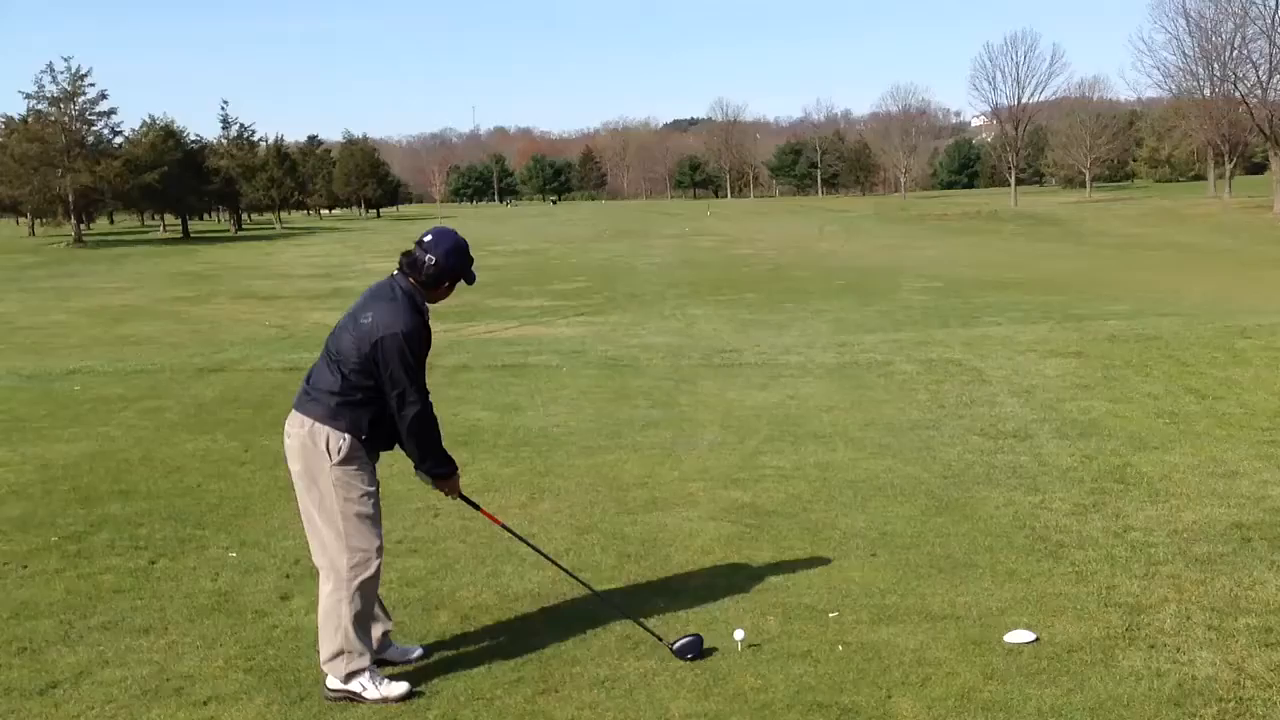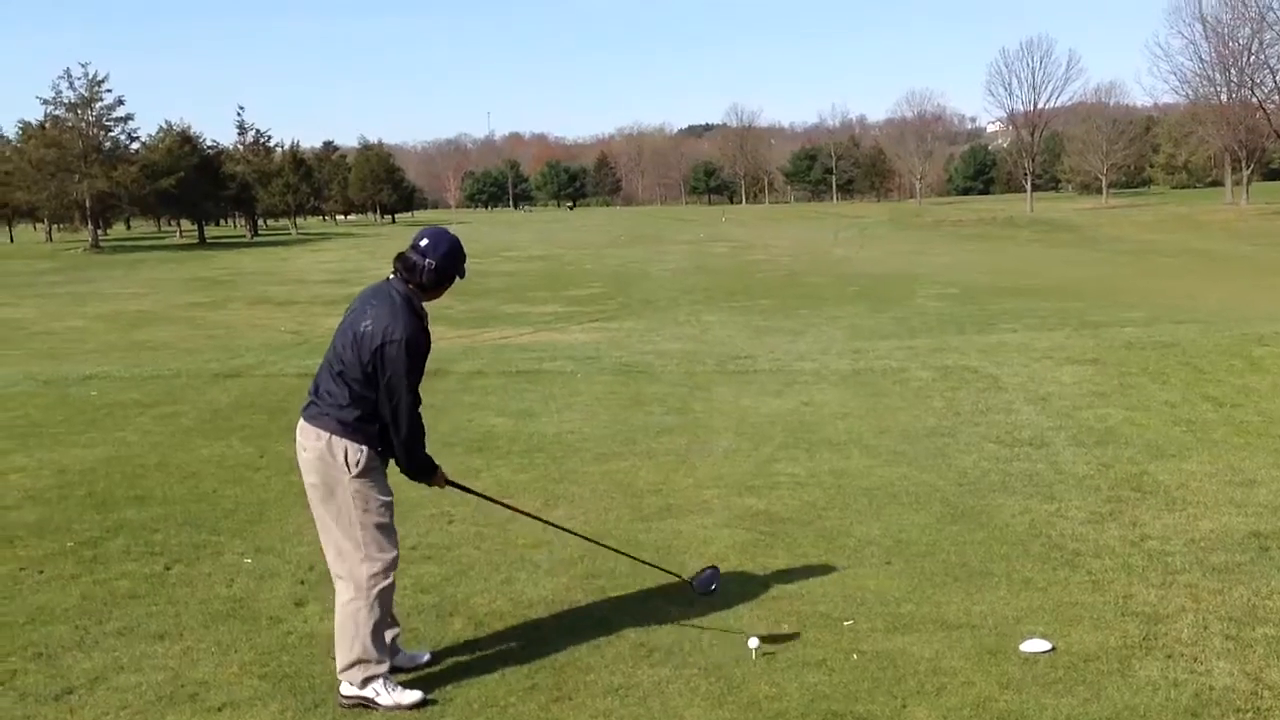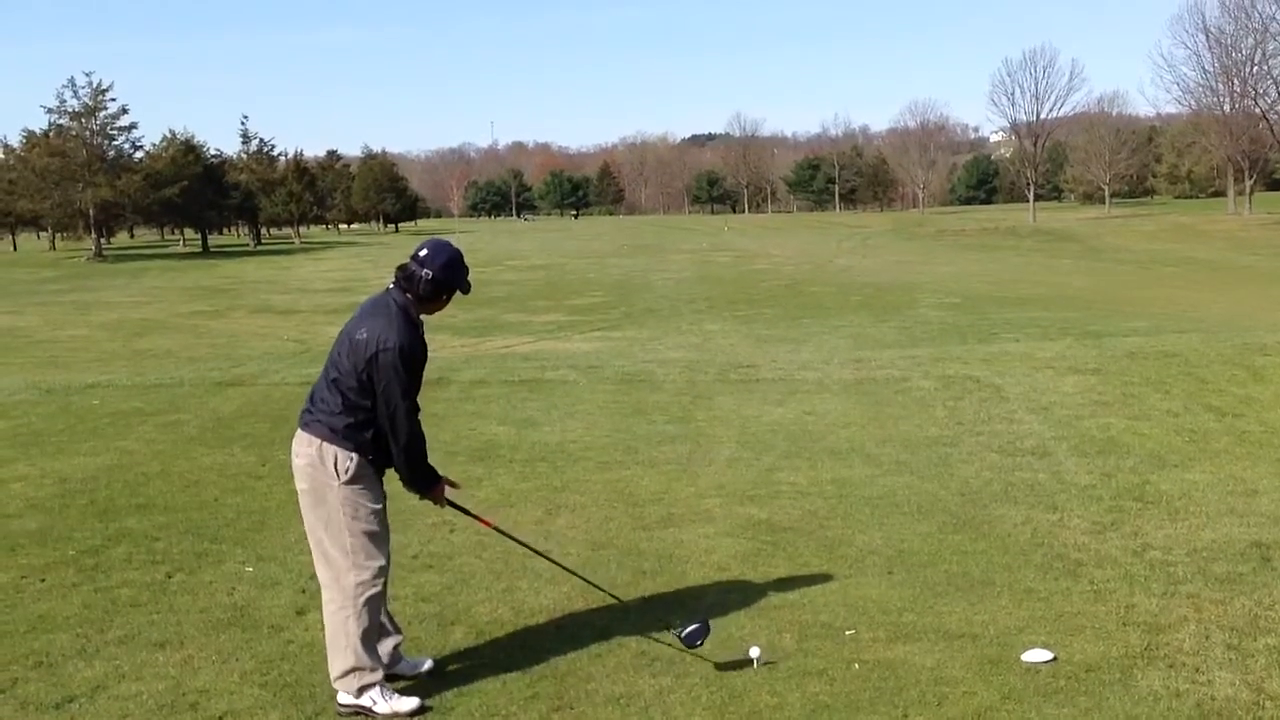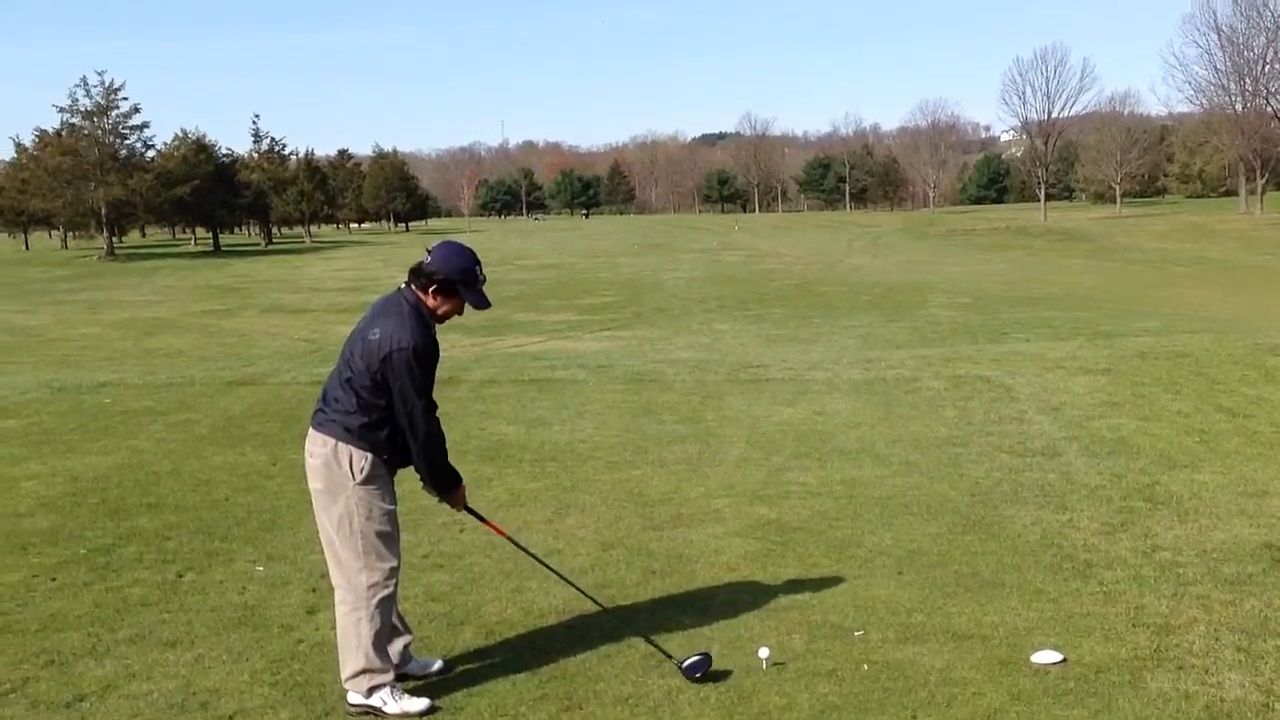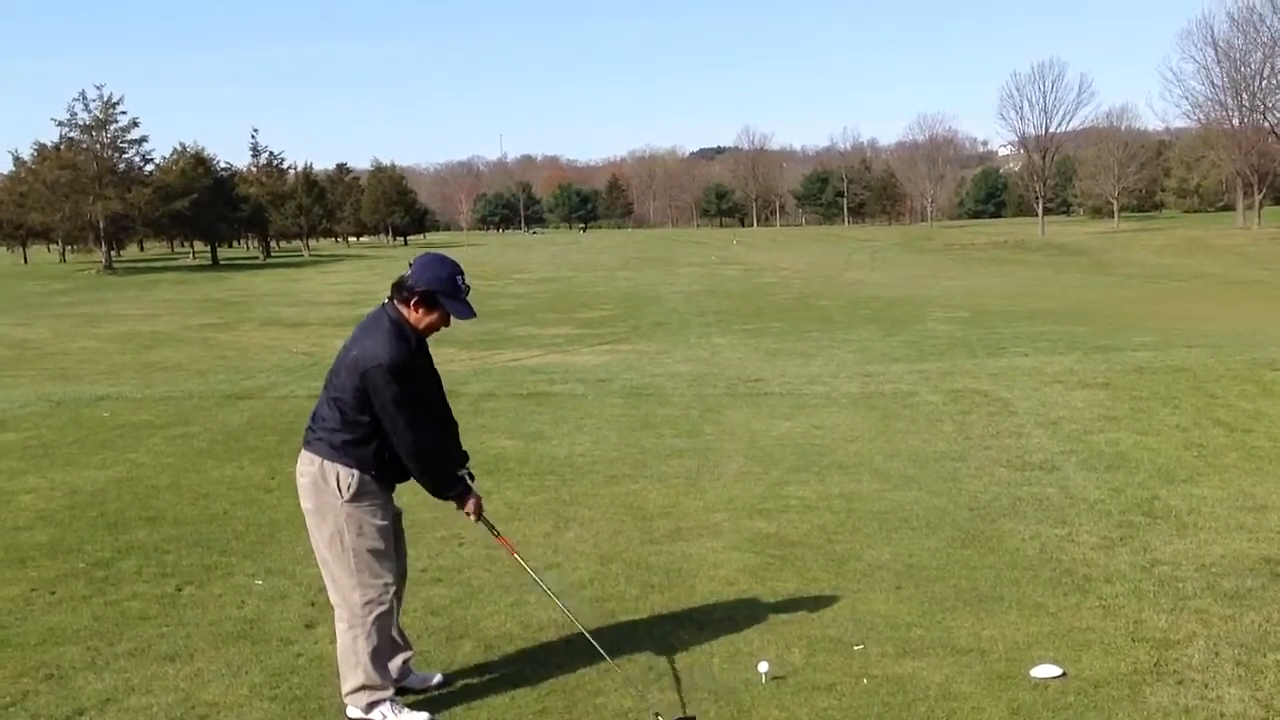
dt=0.7s
person 1, frame 1
left shoulder: (389, 294)
right shoulder: (400, 324)
left elbow: (395, 398)
right elbow: (410, 405)
left wrist: (430, 462)
right wrist: (440, 468)
left hip: (334, 430)
right hip: (329, 438)
left knee: (362, 546)
right knee: (352, 552)
left ankle: (371, 639)
right ankle: (347, 671)
person 1, frame 2
left shoulder: (379, 296)
right shoulder: (401, 328)
right elbow: (400, 409)
left wrist: (414, 462)
right wrist: (422, 467)
left hip: (327, 432)
right hip: (343, 446)
left knee: (360, 556)
right knee: (372, 560)
left ankle: (379, 646)
right ankle: (361, 677)
person 1, frame 3
left shoulder: (385, 307)
right shoulder: (395, 338)
right elbow: (399, 420)
left wrist: (420, 473)
right wrist: (423, 480)
left hip: (339, 447)
right hip: (335, 456)
left knee: (370, 562)
right knee: (356, 569)
left ankle: (382, 654)
person 1, frame 4
left shoulder: (397, 306)
right shoulder: (407, 338)
left elbow: (408, 414)
right elbow: (417, 420)
left wrist: (435, 475)
right wrist: (445, 482)
left hip: (351, 447)
right hip: (349, 456)
left knee: (379, 564)
right knee: (367, 570)
left ankle: (392, 654)
person 1, frame 5
left shoulder: (403, 334)
right shoulder: (383, 353)
left elbow: (432, 409)
right elbow: (409, 439)
left wrist: (458, 471)
right wrist: (456, 487)
left hip: (368, 472)
right hip: (341, 477)
left knee: (387, 575)
right knee: (366, 588)
left ankle: (393, 668)
